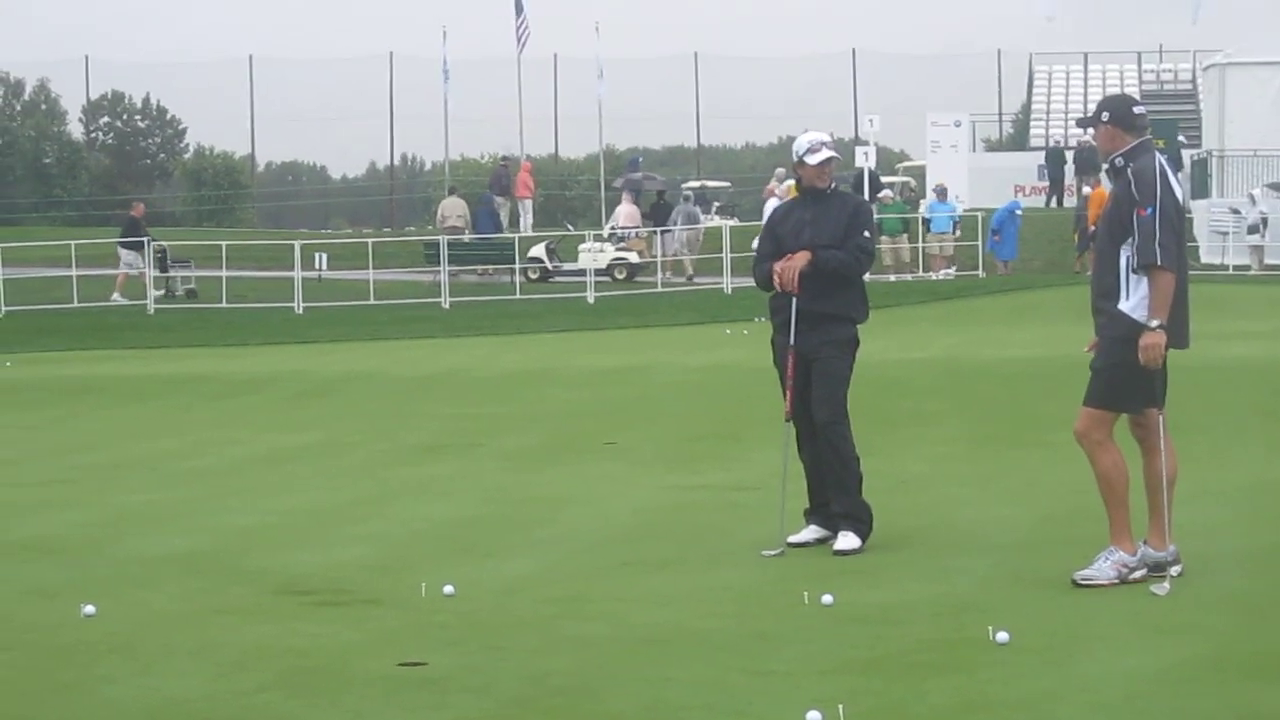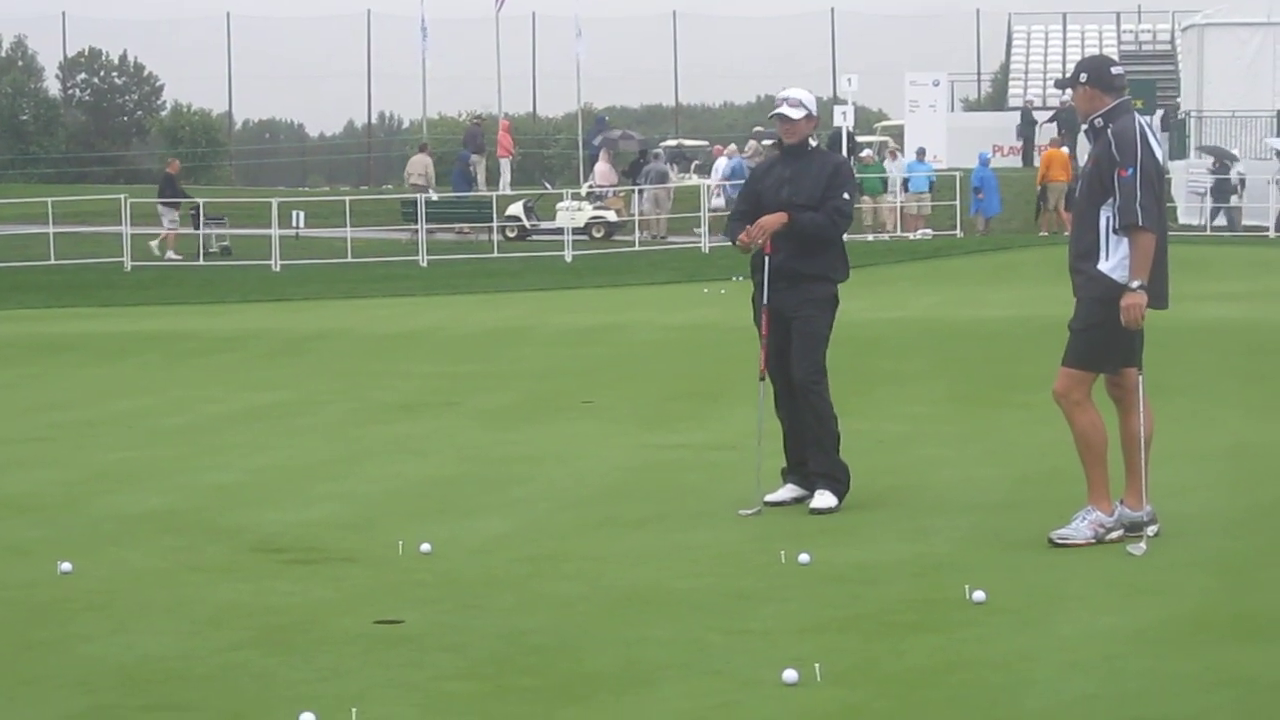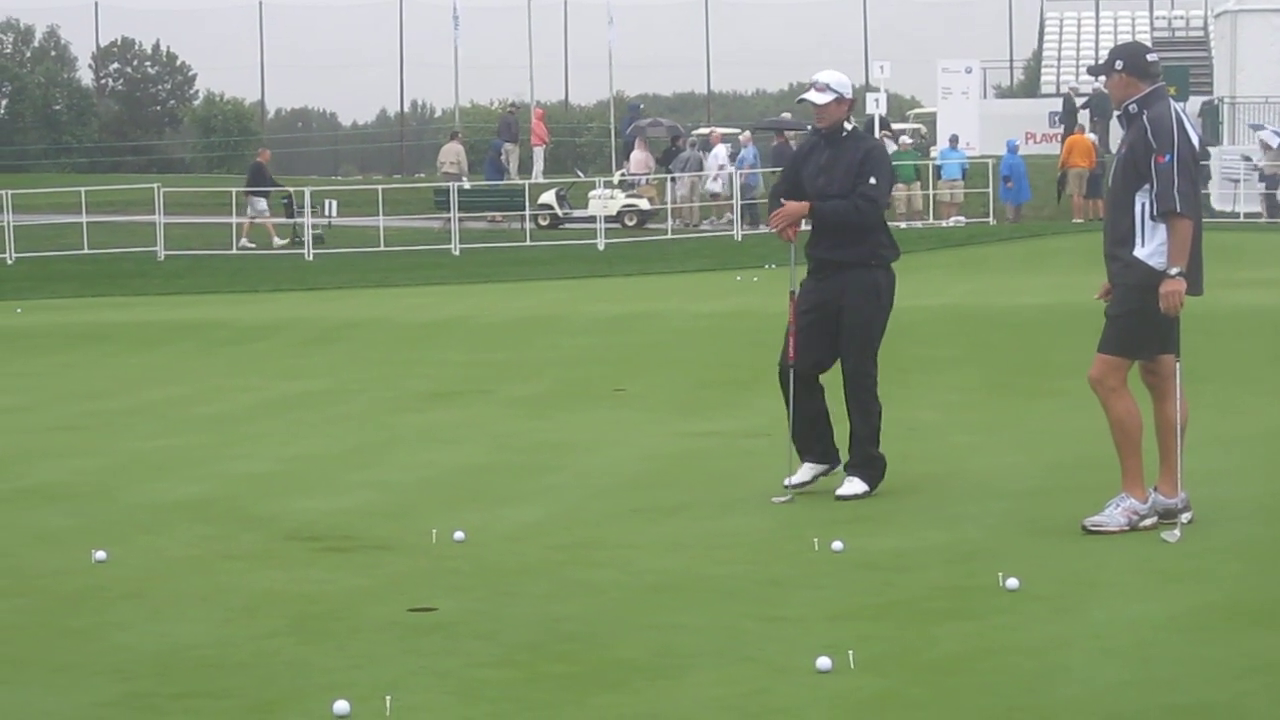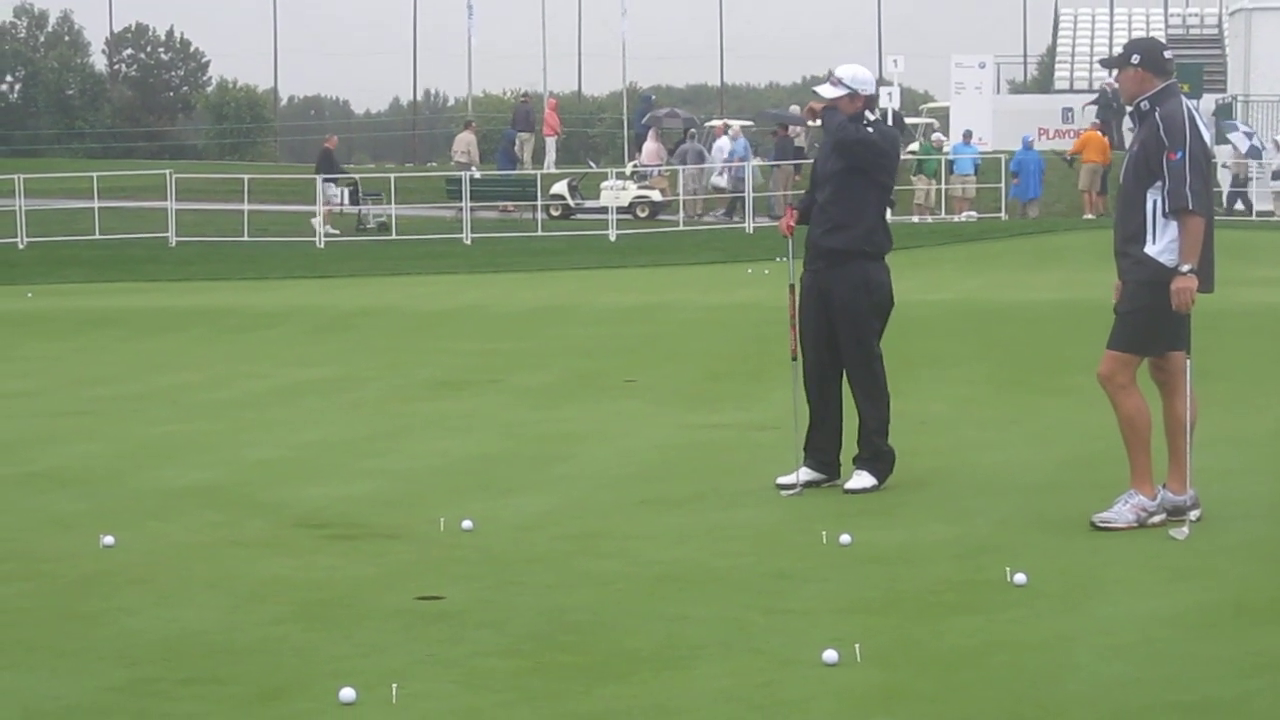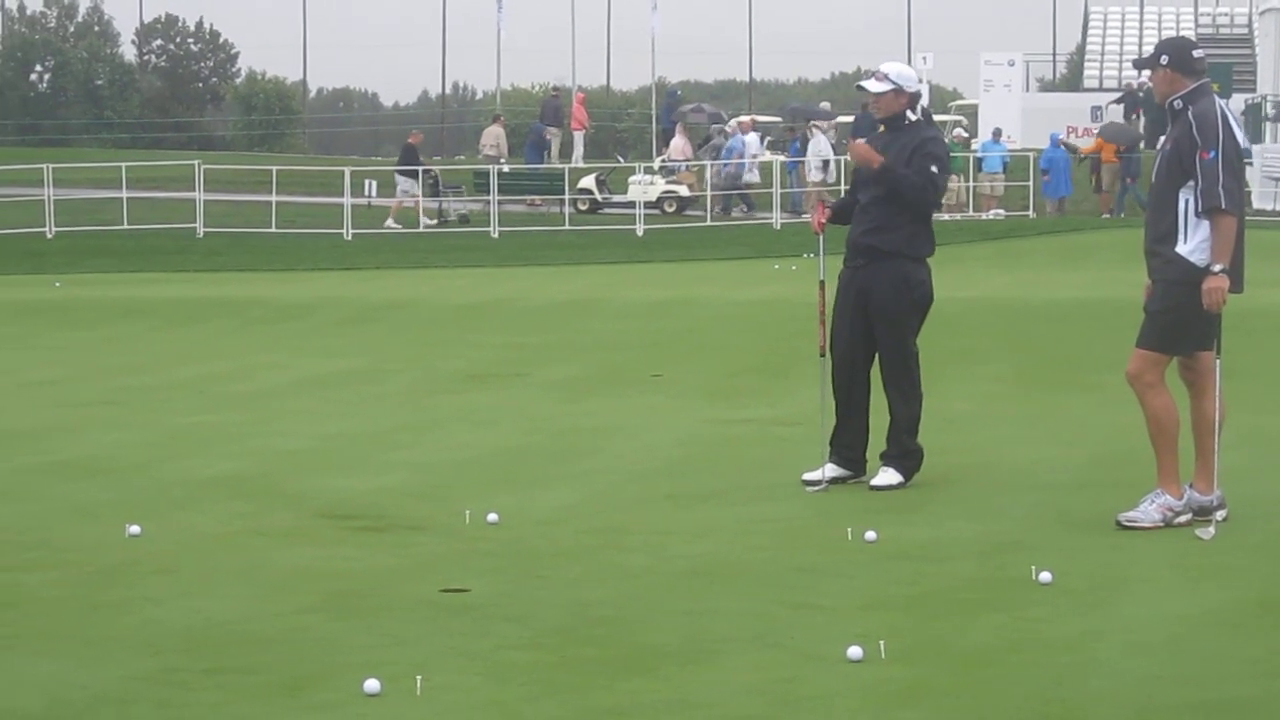
dt=1s
person 1, frame 1
left shoulder: (1145, 174)
right shoulder: (1137, 172)
left elbow: (1162, 257)
left wrist: (1155, 324)
right wrist: (1111, 326)
left hip: (1138, 326)
right hip: (1131, 325)
left knee: (1092, 429)
right knee: (1147, 428)
left ankle: (1125, 551)
right ankle: (1159, 548)
person 1, frame 2
left shoulder: (1124, 136)
right shoulder: (1114, 134)
left elbow: (1143, 218)
left wrist: (1137, 285)
left hip: (1116, 287)
right hip: (1110, 285)
left knee: (1070, 389)
right knee: (1123, 390)
left ankle: (1103, 511)
right ankle: (1135, 509)
person 1, frame 3
left shoulder: (1161, 122)
right shoulder: (1145, 121)
left elbow: (1180, 204)
left wrist: (1176, 272)
right wrist: (1122, 271)
left hip: (1153, 274)
right hip: (1143, 272)
left knee: (1106, 376)
right knee: (1158, 378)
left ankle: (1137, 498)
right ankle: (1168, 496)
person 1, frame 4
left shoulder: (1173, 119)
right shoulder: (1157, 118)
left elbow: (1192, 201)
left wrist: (1187, 269)
right wrist: (1133, 271)
left hip: (1164, 271)
right hip: (1154, 270)
left knee: (1115, 373)
right knee: (1168, 376)
left ankle: (1145, 495)
right ankle: (1177, 493)
person 1, frame 5
left shoulder: (1206, 118)
right shoulder: (1189, 118)
left elbow: (1225, 200)
left wrist: (1220, 269)
right wrist: (1162, 271)
left hip: (1194, 271)
right hip: (1184, 270)
left knee: (1144, 372)
right knee: (1197, 376)
left ankle: (1172, 495)
right ankle: (1204, 493)
person 2, frame 1
left shoulder: (853, 208)
right shoulder: (782, 215)
left elbow: (859, 259)
right elbow: (760, 272)
left wrist: (812, 257)
right wrist: (775, 269)
left hip: (834, 329)
right hip: (788, 330)
left knee: (830, 419)
right knee: (804, 424)
left ankle: (852, 520)
right ankle: (822, 516)
person 2, frame 2
left shoulder: (834, 167)
right shoulder: (764, 171)
left elbow: (836, 222)
right elbow: (739, 217)
left wrist: (787, 219)
right wrist: (742, 236)
left hip: (814, 288)
right hip: (769, 288)
left knee: (809, 378)
right knee: (783, 382)
left ankle: (830, 480)
right ankle: (800, 475)
person 2, frame 3
left shoulder: (870, 151)
right shoulder: (807, 151)
left elbow: (866, 209)
right elbow: (781, 195)
left wrist: (810, 209)
right wrist: (785, 217)
left hip: (864, 276)
right hip: (821, 272)
left knee: (858, 374)
right knee: (795, 366)
left ankle: (865, 467)
right ankle: (818, 453)
person 2, frame 4
left shoulder: (882, 139)
right shoulder: (832, 139)
left elbow: (848, 138)
left wrist: (827, 113)
right wrist: (797, 212)
left hip: (859, 270)
right hip: (820, 265)
left knee: (863, 367)
right knee: (818, 368)
left ankle: (873, 462)
right ankle: (820, 460)
person 2, frame 5
left shoulder: (927, 142)
right shoulder: (877, 139)
left elbow: (925, 196)
left wrist: (881, 164)
right wrist: (833, 212)
left hip: (900, 270)
right hip: (859, 264)
left knee: (898, 366)
right knee: (847, 361)
left ankle: (901, 459)
right ankle: (846, 457)
